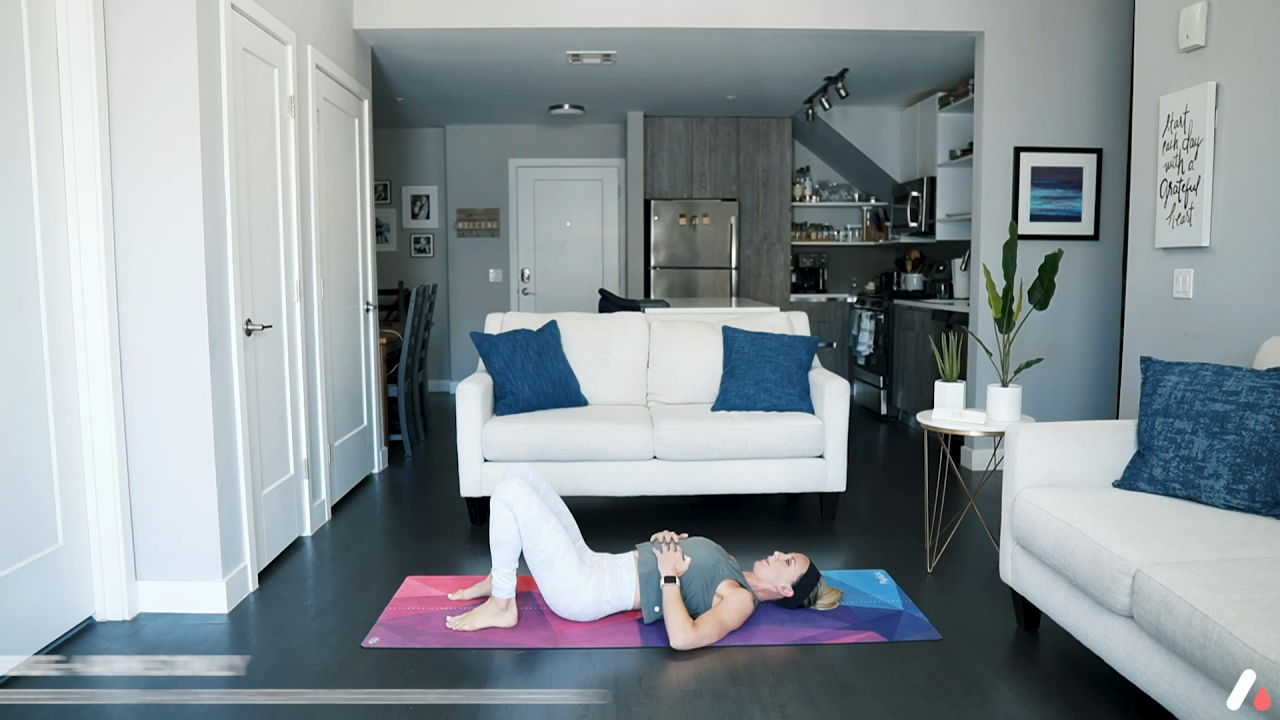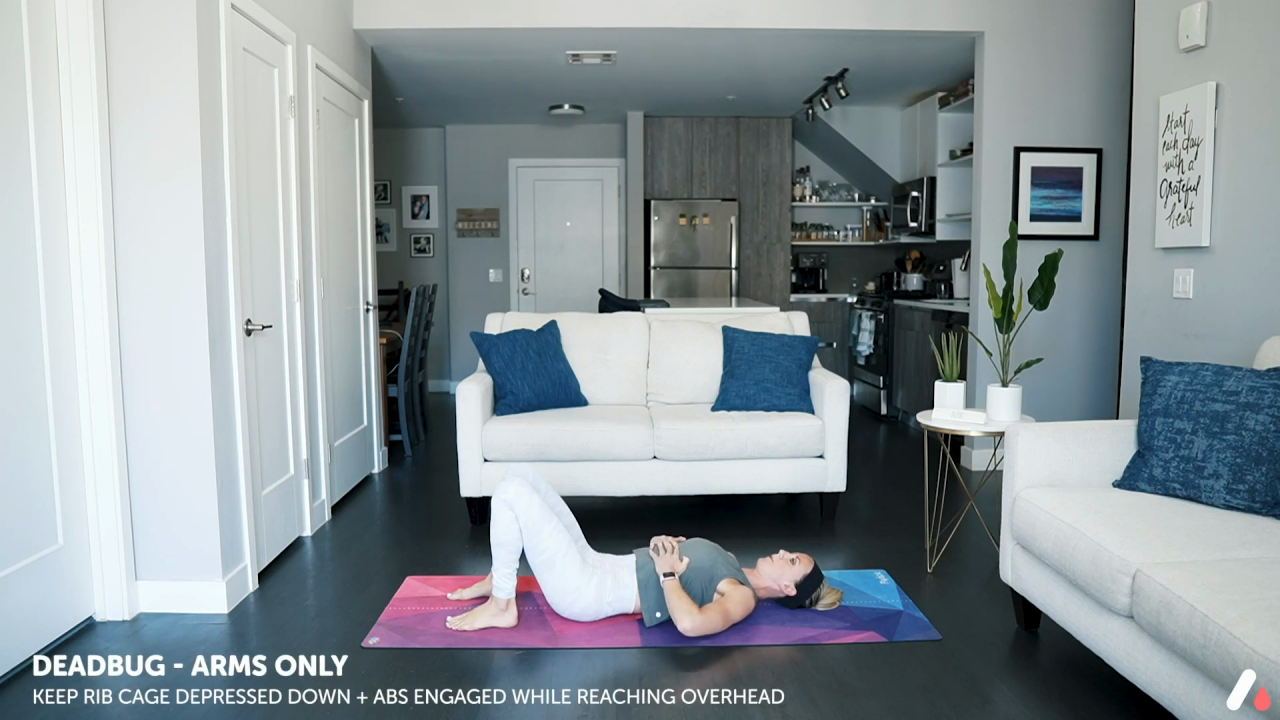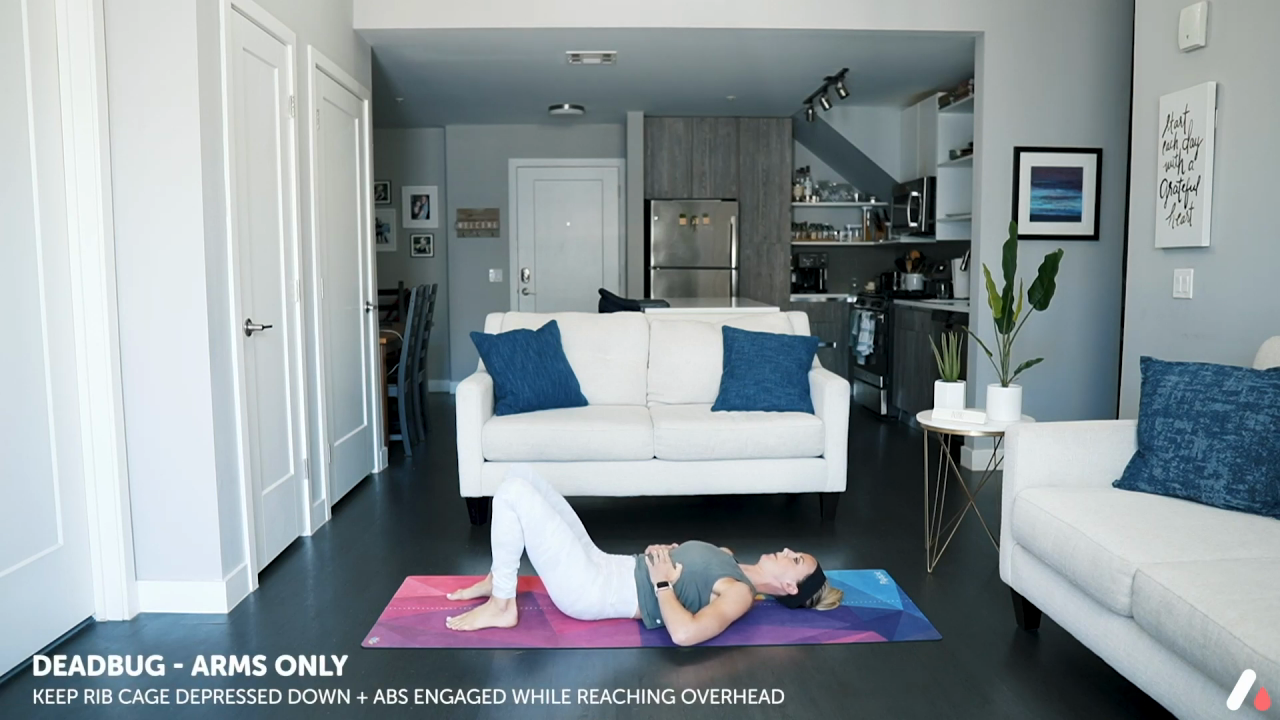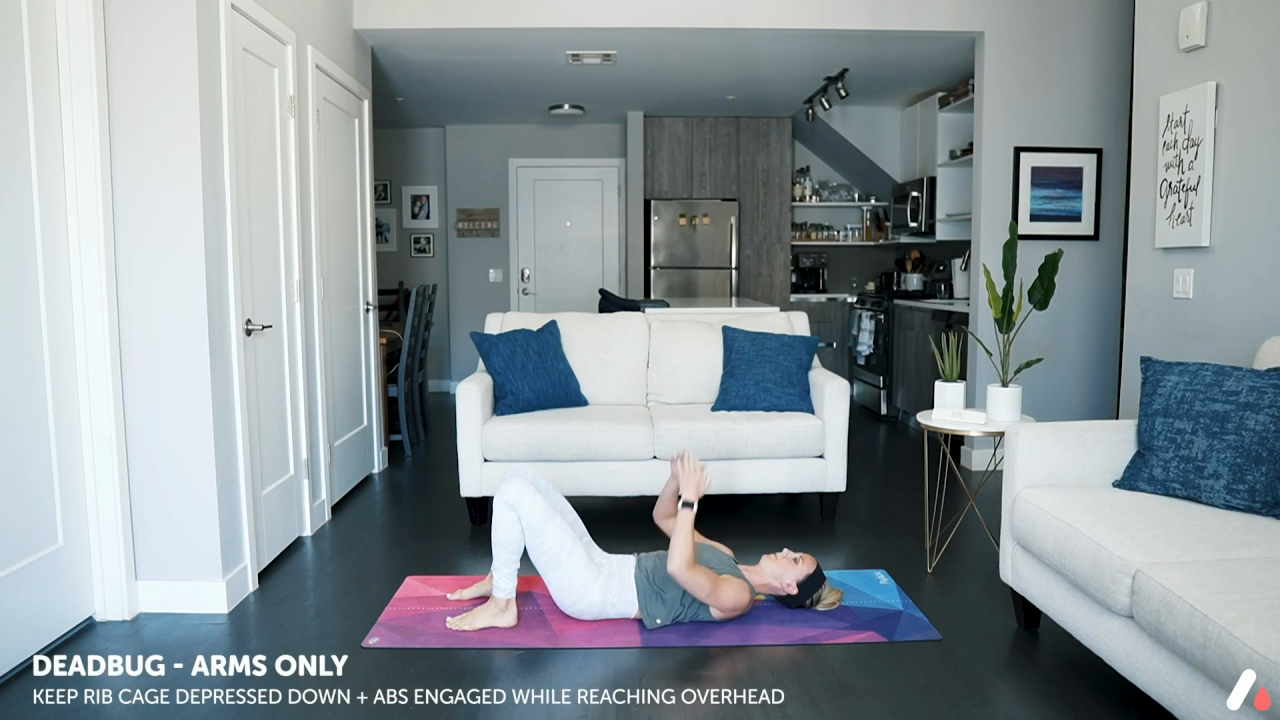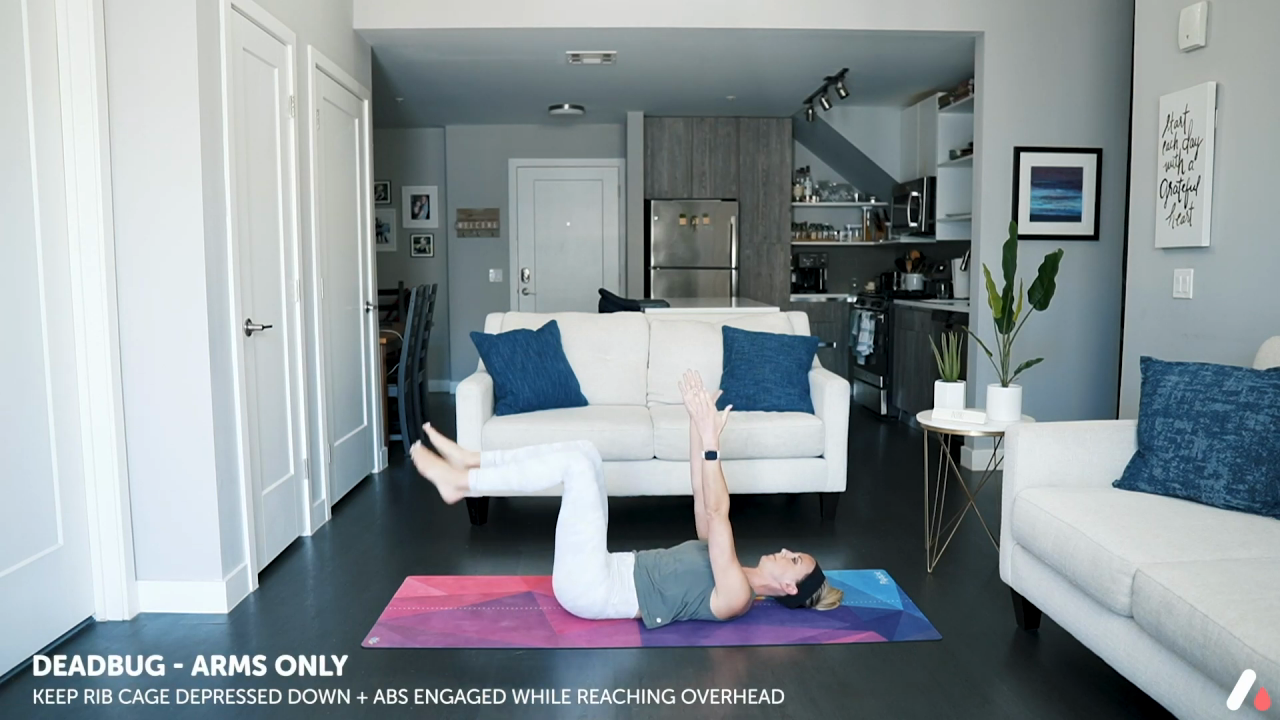
dt=1s
person 1, frame 1
left shoulder: (740, 600)
right shoulder: (733, 575)
left elbow: (682, 639)
left wrist: (669, 575)
right wrist: (666, 542)
left hip: (580, 591)
right hip: (591, 567)
left knee: (510, 492)
right knee: (521, 472)
left ankle: (501, 606)
right ankle: (498, 579)
person 1, frame 2
left shoulder: (742, 598)
right shoulder: (734, 574)
left elbow: (690, 623)
left wrist: (668, 573)
right wrist: (667, 546)
left hip: (583, 592)
right hip: (594, 567)
left knee: (511, 492)
right knee: (521, 473)
left ankle: (501, 607)
right ankle: (497, 580)
person 1, frame 3
left shoulder: (740, 594)
right shoulder: (732, 568)
left elbow: (684, 632)
left wrist: (662, 581)
right wrist: (666, 553)
left hip: (586, 590)
right hip: (600, 567)
left knee: (513, 491)
right knee: (521, 474)
left ankle: (502, 605)
right ankle: (498, 579)
person 1, frame 4
left shoulder: (736, 597)
right shoulder: (724, 557)
left elbow: (679, 566)
right elbow: (662, 518)
left wrist: (690, 498)
right wrist: (677, 481)
left hip: (591, 591)
right hip: (602, 570)
left knee: (514, 493)
right knee: (522, 475)
left ankle: (502, 607)
right ankle: (498, 581)
person 1, frame 5
left shoulder: (736, 595)
right shoulder: (728, 569)
left elbow: (718, 513)
right elbow: (702, 496)
left wrist: (710, 440)
right wrist: (696, 420)
left hip: (588, 590)
right hip: (598, 578)
left knee: (577, 464)
right knee: (582, 454)
left ankle: (462, 482)
right ankle: (468, 464)
